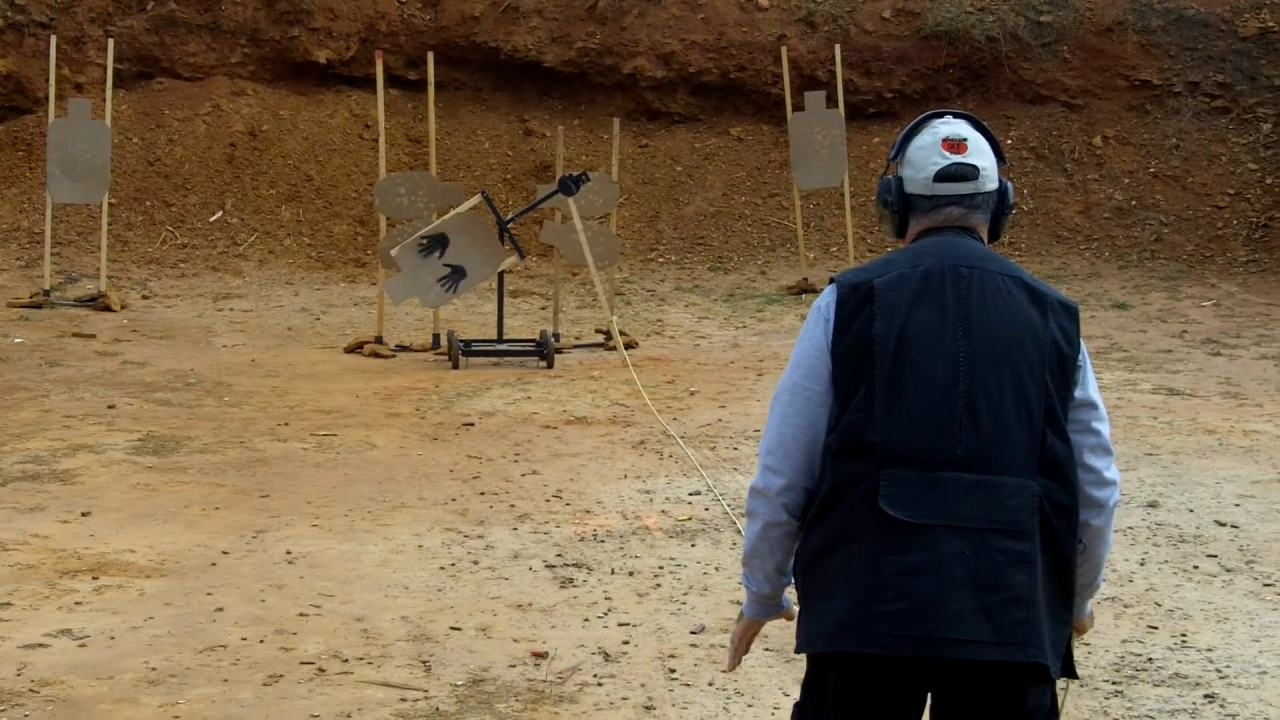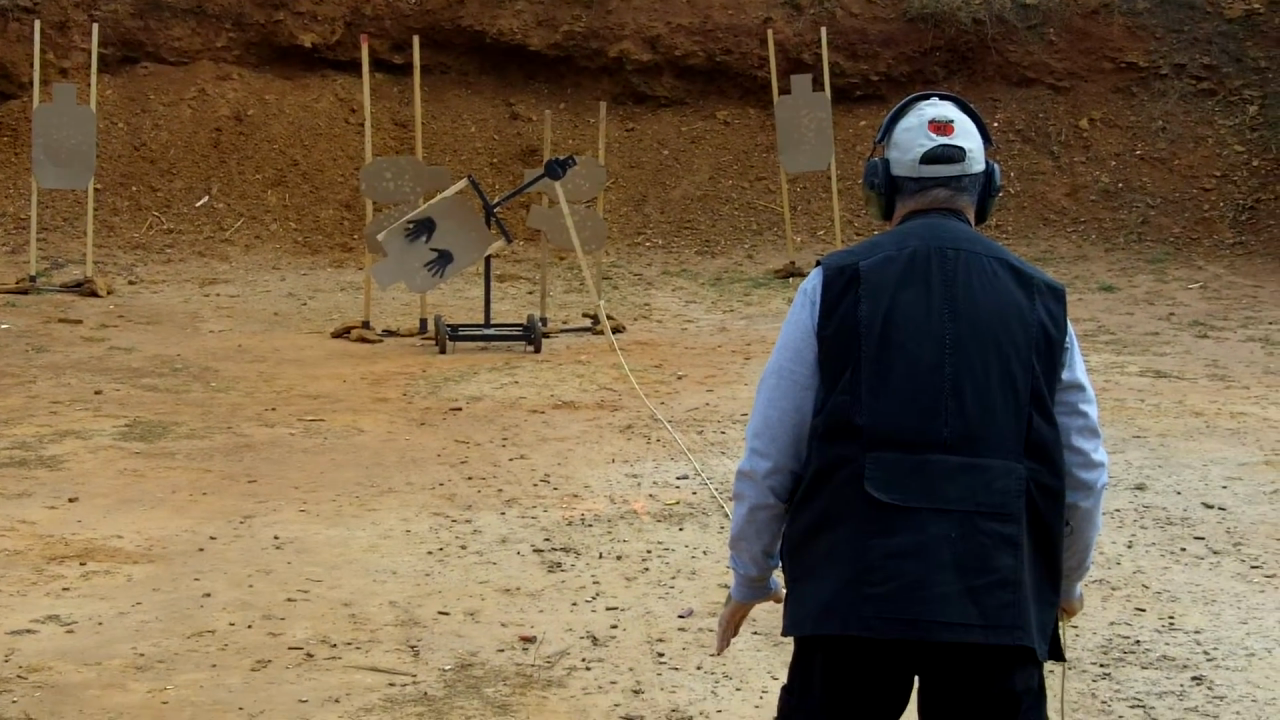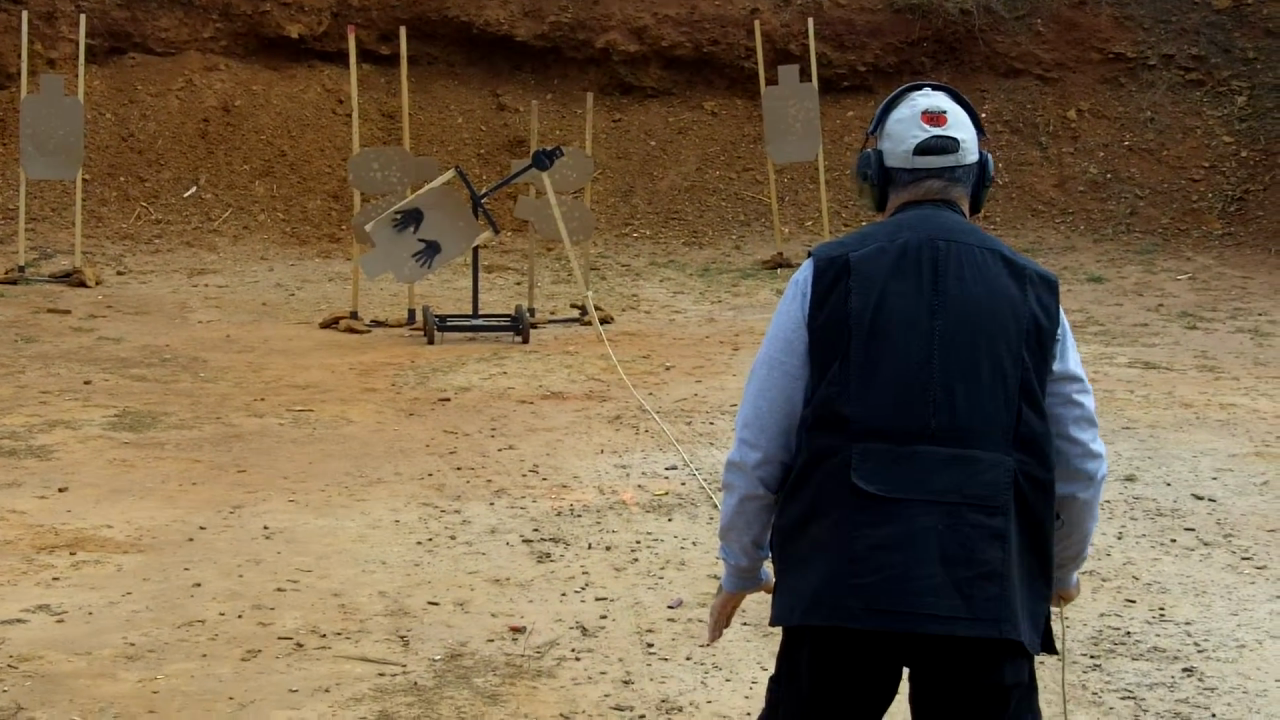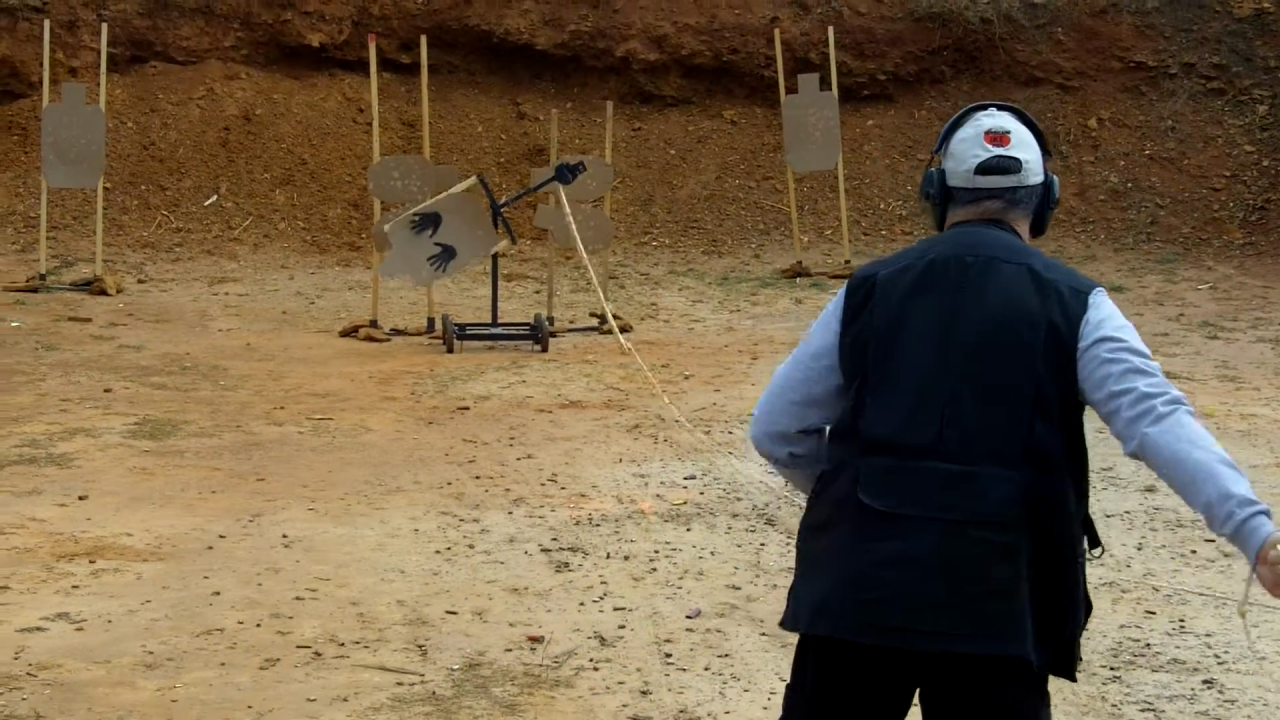
dt=0.3s
person 1, frame 1
left shoulder: (850, 301)
right shoulder: (1053, 316)
left elbow: (782, 475)
right elbow: (1096, 487)
left wrist: (762, 593)
right wrist: (1076, 597)
left hip: (866, 606)
right hip: (1009, 613)
person 1, frame 2
left shoulder: (836, 283)
right shoulder: (1040, 299)
left elbow: (768, 458)
right elbow: (1083, 469)
left wrist: (750, 576)
right wrist: (1066, 579)
left hip: (855, 586)
right hip: (996, 592)
person 1, frame 3
left shoulder: (828, 274)
right shoulder: (1032, 289)
left elbow: (759, 446)
right elbow: (1078, 461)
left wrist: (740, 565)
right wrist: (1062, 569)
left hip: (844, 575)
right hip: (984, 582)
person 1, frame 4
left shoulder: (872, 288)
right shoulder: (1073, 302)
left elbow: (776, 428)
right elbow: (1156, 416)
left hip: (861, 584)
right hip: (995, 598)
